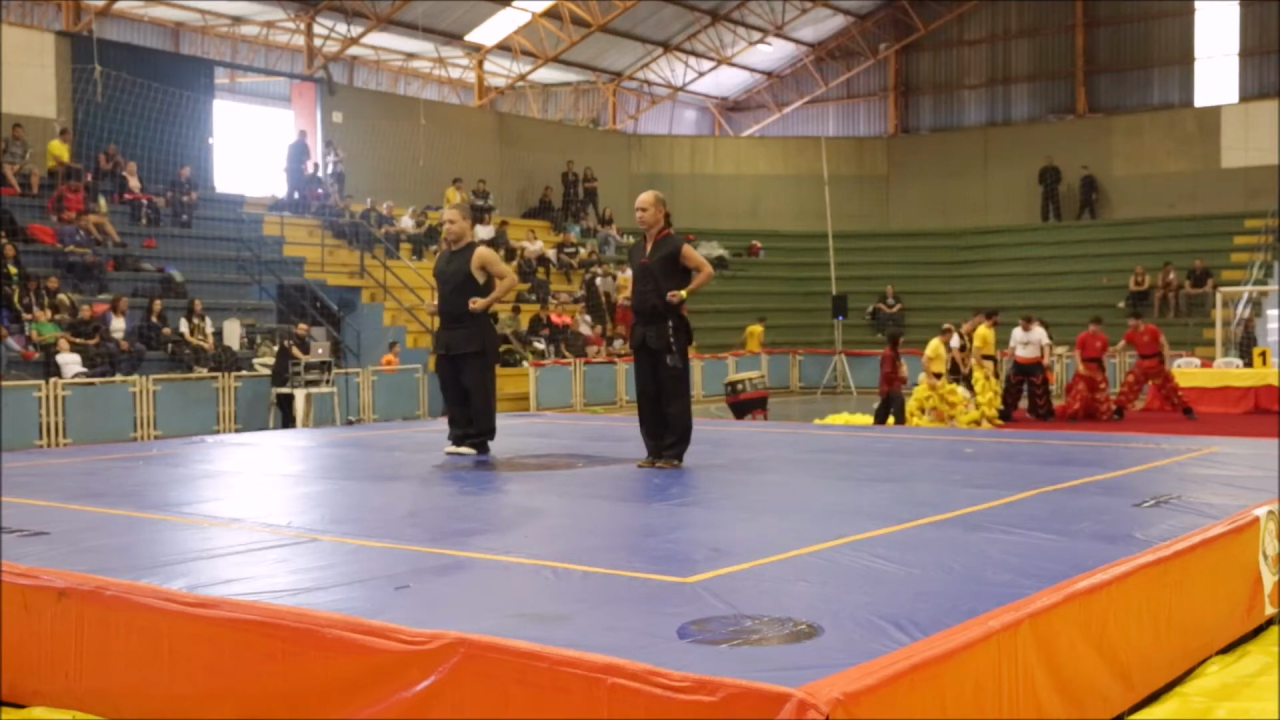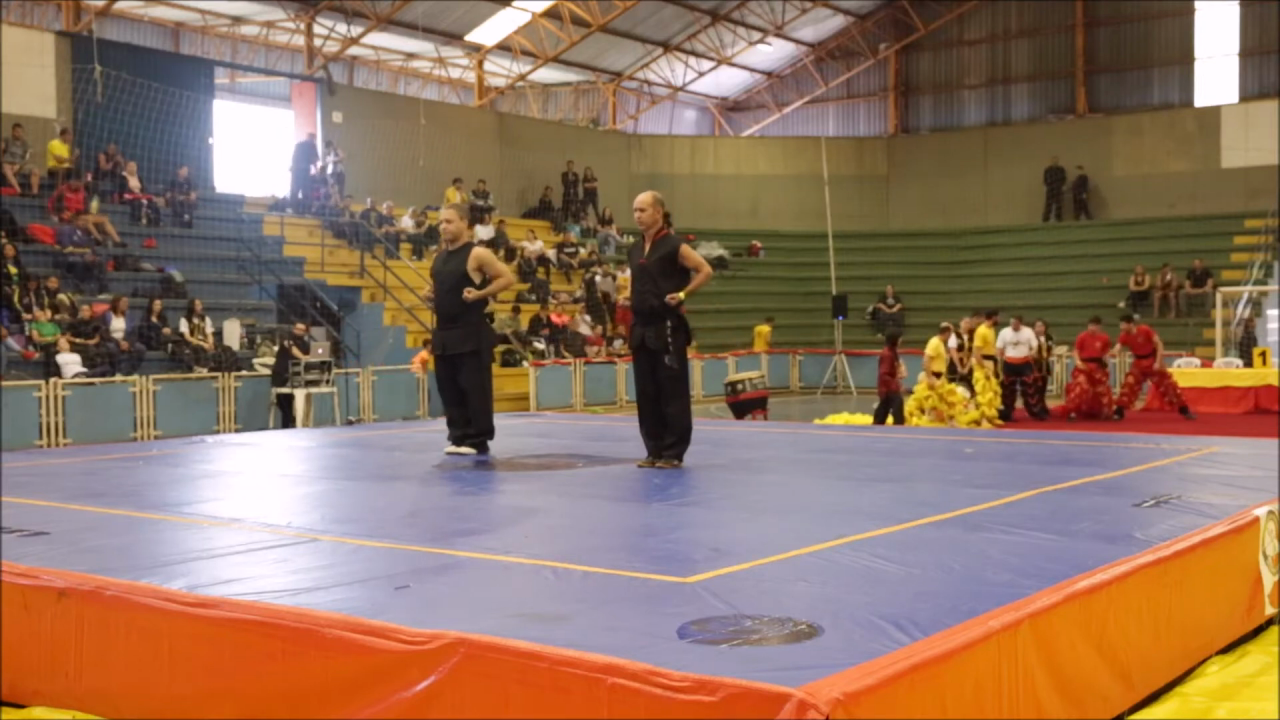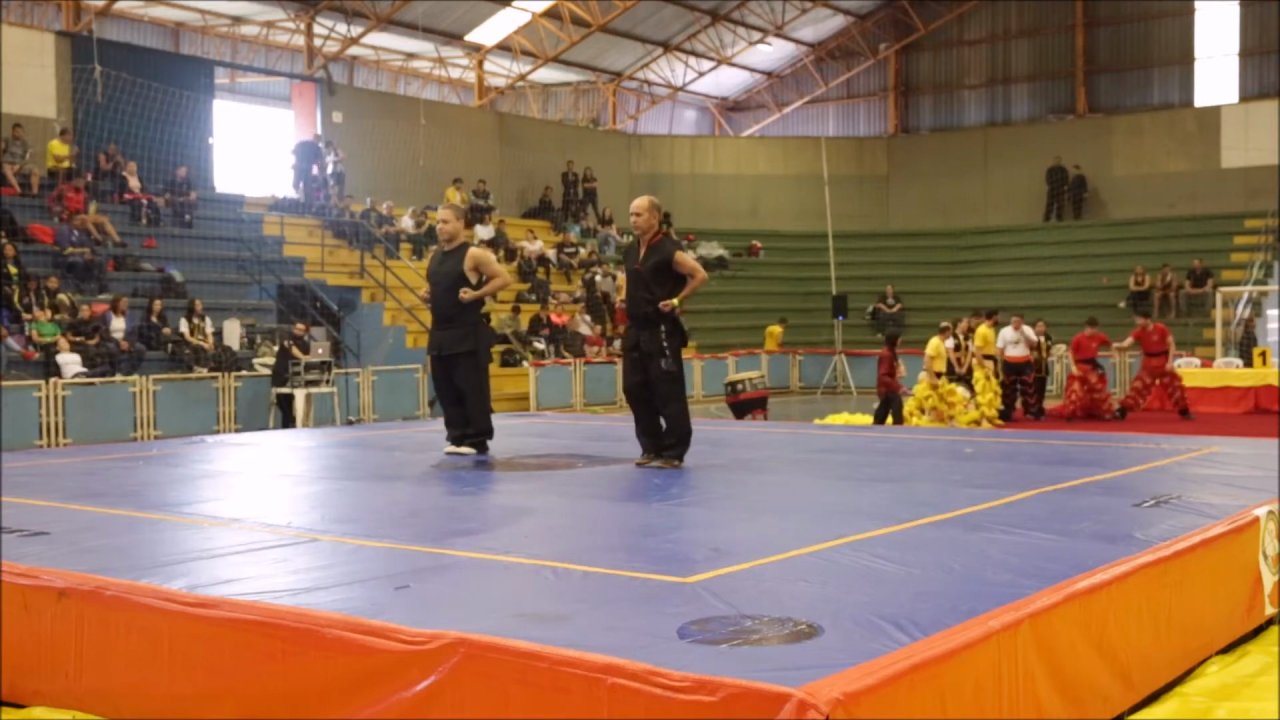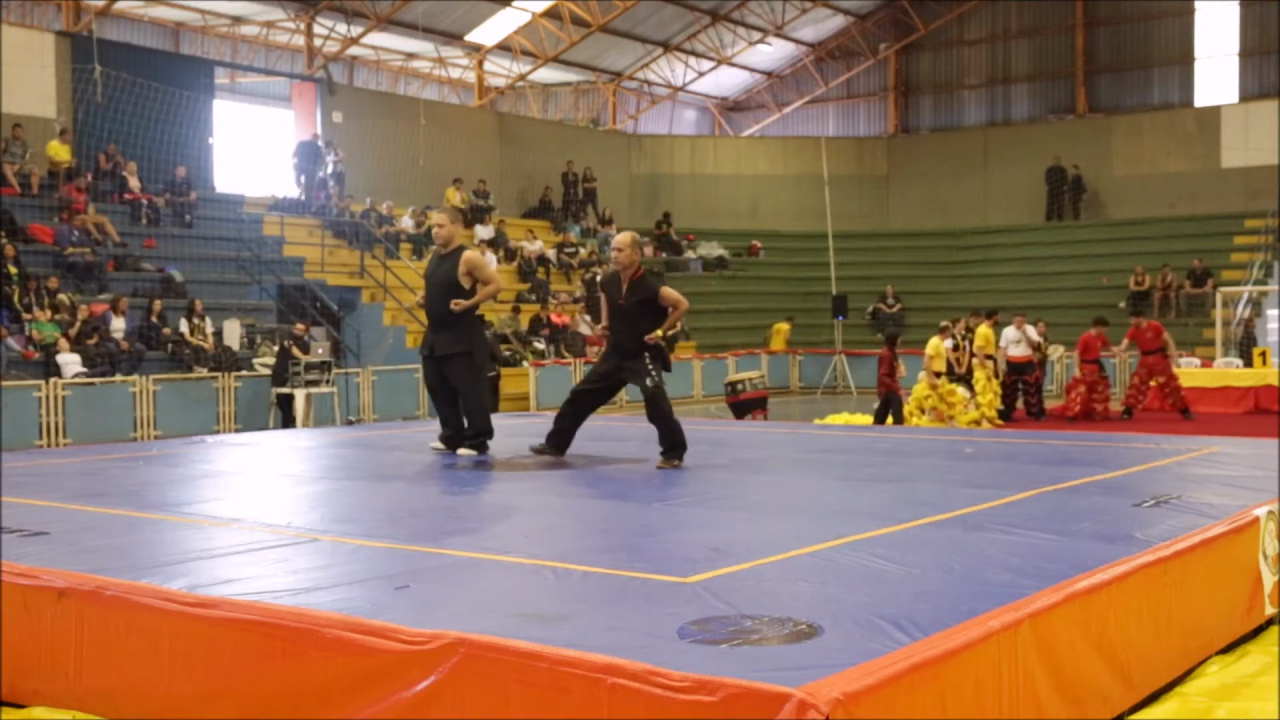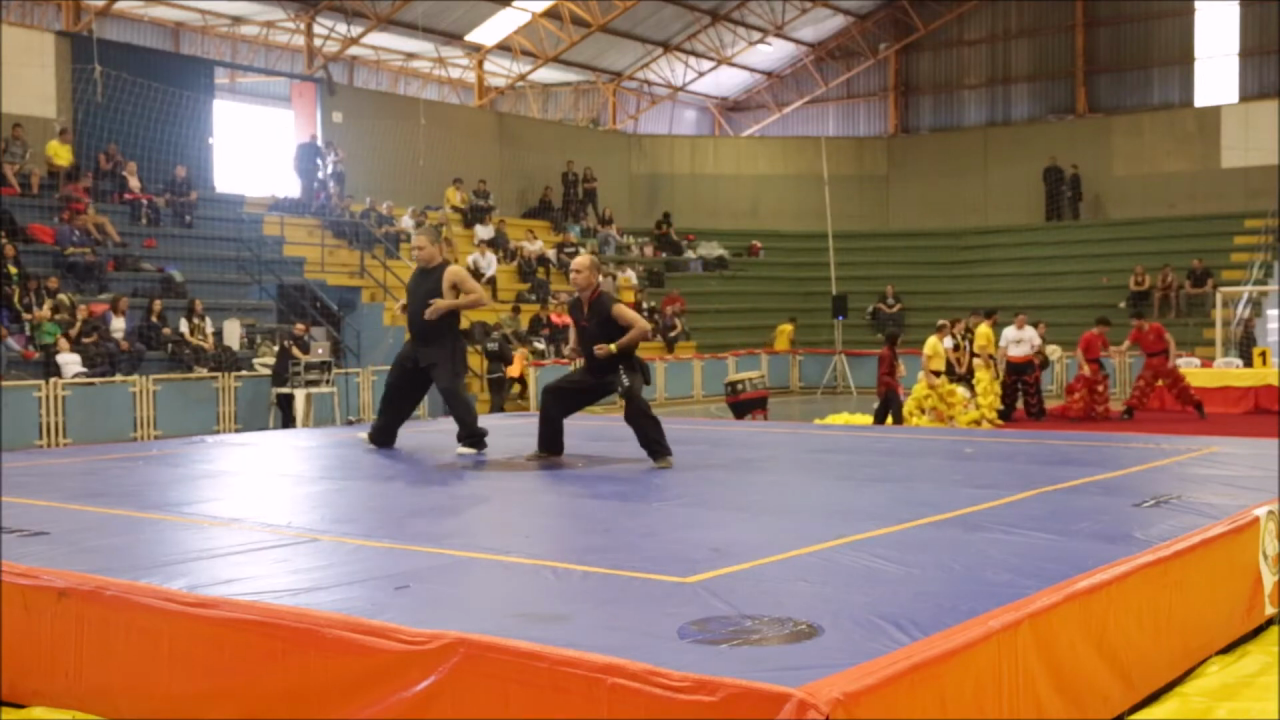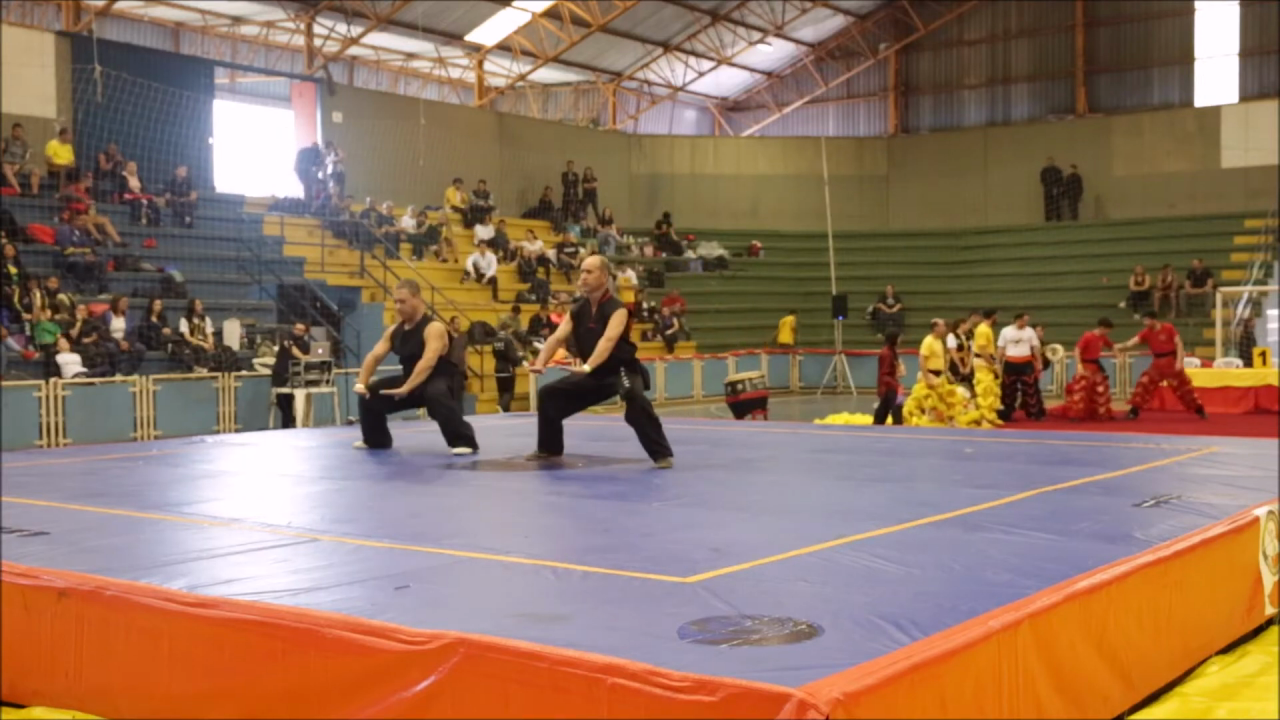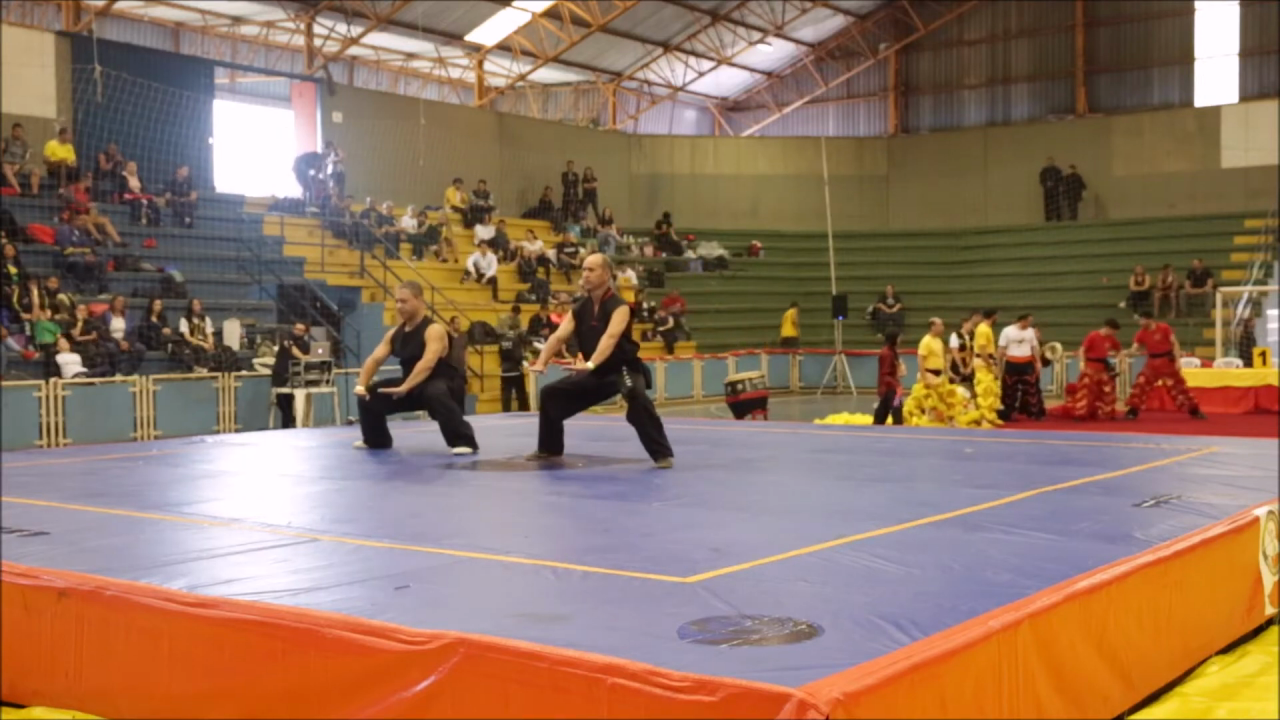
dt=0.3s
person 1, frame 1
left shoulder: (676, 246)
right shoulder: (636, 250)
left elbow: (707, 270)
left wrist: (684, 293)
right wrist: (631, 299)
left hip: (668, 328)
right hip: (642, 328)
left knee: (673, 392)
right knee: (646, 392)
left ankle: (673, 452)
right ankle: (654, 450)
person 1, frame 2
left shoulder: (674, 246)
right shoulder: (634, 250)
left elbow: (705, 270)
left wrist: (682, 294)
right wrist: (630, 298)
left hip: (667, 327)
right hip: (641, 327)
left knee: (672, 392)
right knee: (646, 393)
left ankle: (673, 453)
right ankle: (654, 450)
person 1, frame 3
left shoulder: (669, 251)
right shoulder: (629, 251)
left elbow: (700, 275)
left wrist: (676, 301)
right wrist: (625, 299)
left hip: (661, 331)
right hip: (636, 330)
left knee: (669, 393)
right knee: (635, 390)
left ankle: (673, 452)
right ankle: (651, 448)
person 1, frame 4
left shoulder: (650, 287)
right shoulder: (608, 282)
left elbow: (682, 305)
left wrist: (661, 331)
right wrist: (606, 323)
left hip: (644, 355)
right hip: (615, 353)
left knee: (655, 398)
right knee: (582, 394)
left ankle: (673, 453)
right ankle: (556, 443)
person 1, frame 5
left shoulder: (609, 306)
right shoulder: (574, 306)
left elbow: (643, 327)
left wrist: (614, 347)
right wrist: (573, 345)
left hip: (621, 367)
right hip: (592, 369)
left knee: (632, 399)
right knee: (552, 393)
left ankle: (661, 453)
right ankle: (549, 447)
person 1, frame 6
left shoulder: (617, 309)
right shoulder: (577, 311)
left elbow: (608, 341)
right elbow: (556, 338)
left wrist: (585, 367)
right wrist: (540, 362)
left hip: (621, 370)
right hip: (591, 374)
left knee: (635, 398)
right knee: (548, 394)
left ankle: (662, 454)
right ankle: (549, 448)
person 1, frame 7
left shoulder: (619, 307)
right shoulder: (579, 309)
left elbow: (610, 338)
right elbow: (558, 336)
left wrist: (590, 364)
right wrist: (541, 362)
left hip: (623, 369)
right hip: (593, 374)
left knee: (637, 398)
right knee: (550, 394)
left ankle: (662, 454)
right ankle: (550, 448)
person 2, frame 1
left shoulder: (480, 254)
right shoulder: (443, 257)
left elbow: (510, 279)
left wrist: (487, 301)
right wrist: (436, 306)
left hip: (474, 334)
right hip: (447, 334)
left knee: (478, 388)
right knee: (451, 388)
left ankle: (479, 440)
right ankle: (459, 437)
person 2, frame 2
left shoulder: (477, 254)
right shoulder: (439, 257)
left elbow: (507, 278)
left wrist: (479, 294)
right wrist: (431, 295)
left hip: (471, 333)
right hip: (443, 333)
left knee: (475, 388)
right knee: (449, 389)
left ankle: (478, 440)
right ankle: (459, 437)
person 2, frame 3
left shoulder: (474, 254)
right shoulder: (435, 257)
left elbow: (503, 278)
left wrist: (476, 294)
right wrist: (427, 295)
left hip: (467, 333)
right hip: (440, 333)
left knee: (473, 388)
right knee: (446, 390)
left ankle: (477, 440)
right ankle: (457, 437)
person 2, frame 4
left shoulder: (468, 258)
right shoulder: (433, 258)
left elbow: (494, 285)
left wrist: (469, 304)
right wrist: (424, 300)
left hip: (462, 335)
right hip: (435, 334)
left knee: (470, 388)
right knee: (438, 388)
left ankle: (478, 441)
right ankle: (451, 438)
person 2, frame 5
left shoulder: (452, 272)
right shoulder: (417, 272)
left elbow: (481, 297)
left wrist: (449, 305)
right wrist: (405, 305)
left hip: (444, 346)
right hip: (416, 346)
left knee: (450, 388)
right knee: (395, 389)
left ankle: (473, 439)
right ankle: (380, 435)
person 2, frame 6
left shoulder: (434, 328)
right shoulder: (394, 331)
left elbow: (428, 362)
right elbow: (374, 356)
left wrist: (406, 388)
right wrist: (361, 383)
left hip: (441, 382)
right hip: (411, 383)
left knee: (436, 394)
right knee: (369, 394)
left ankle: (464, 442)
right ankle: (375, 439)
person 2, frame 7
left shoulder: (434, 330)
right shoulder: (394, 334)
left elbow: (428, 363)
right elbow: (374, 359)
left wrist: (404, 388)
right wrist: (361, 385)
left hip: (441, 384)
right hip: (411, 387)
left knee: (436, 394)
right knee: (369, 396)
left ankle: (464, 441)
right ankle: (376, 440)
